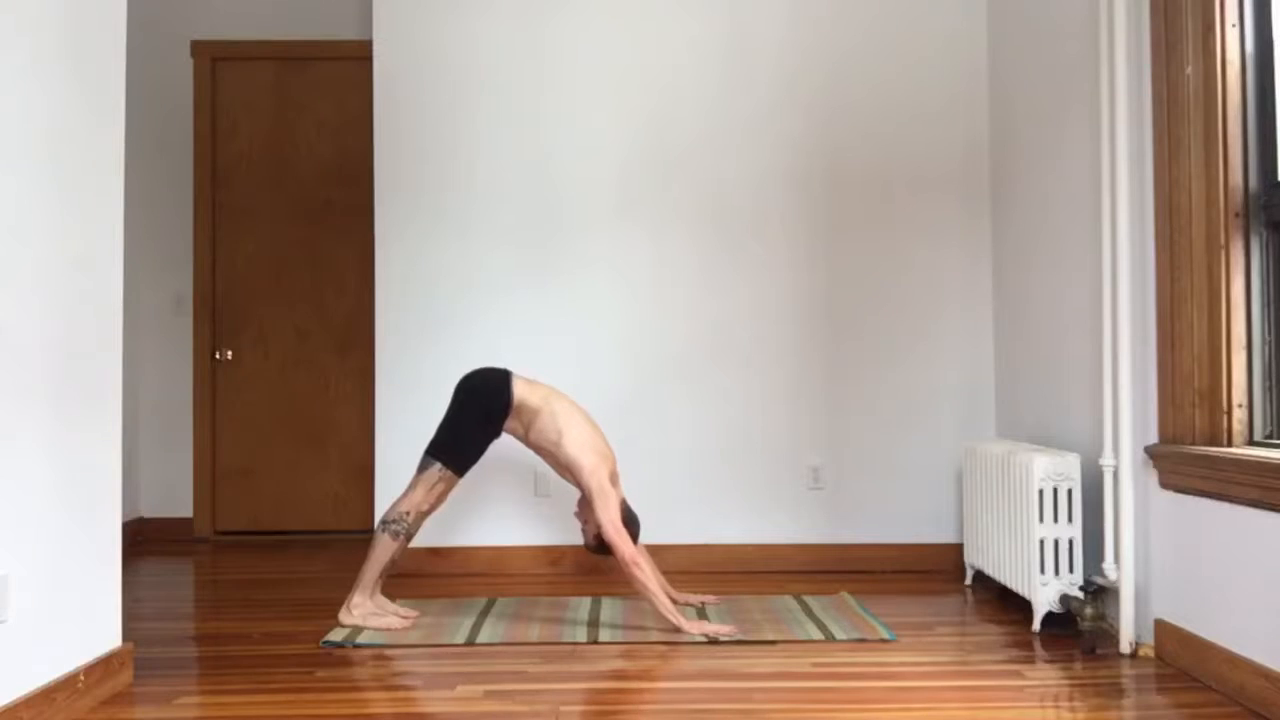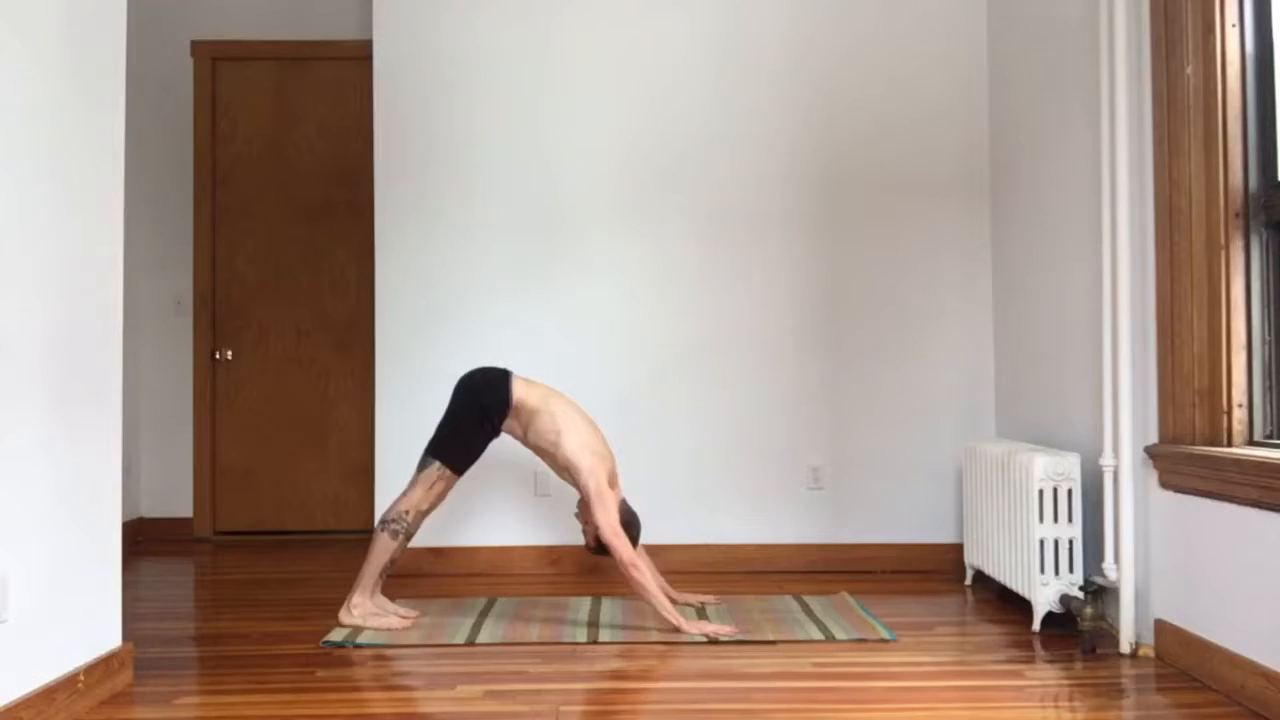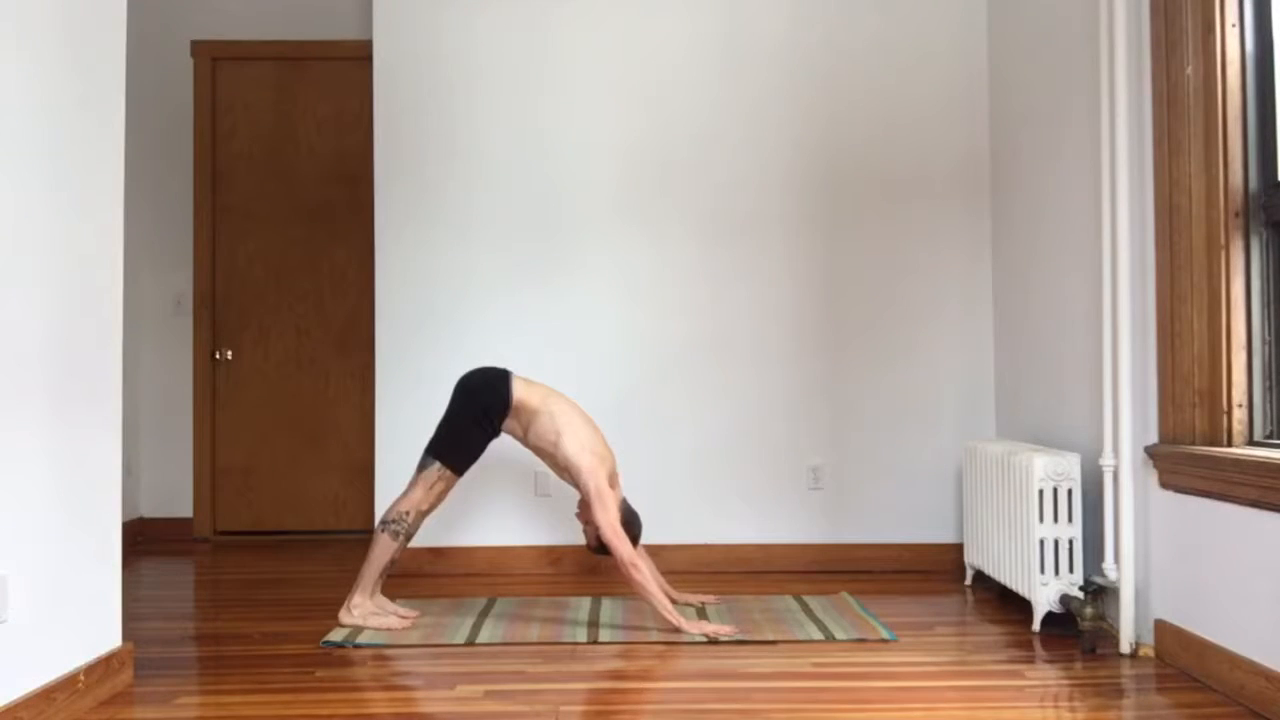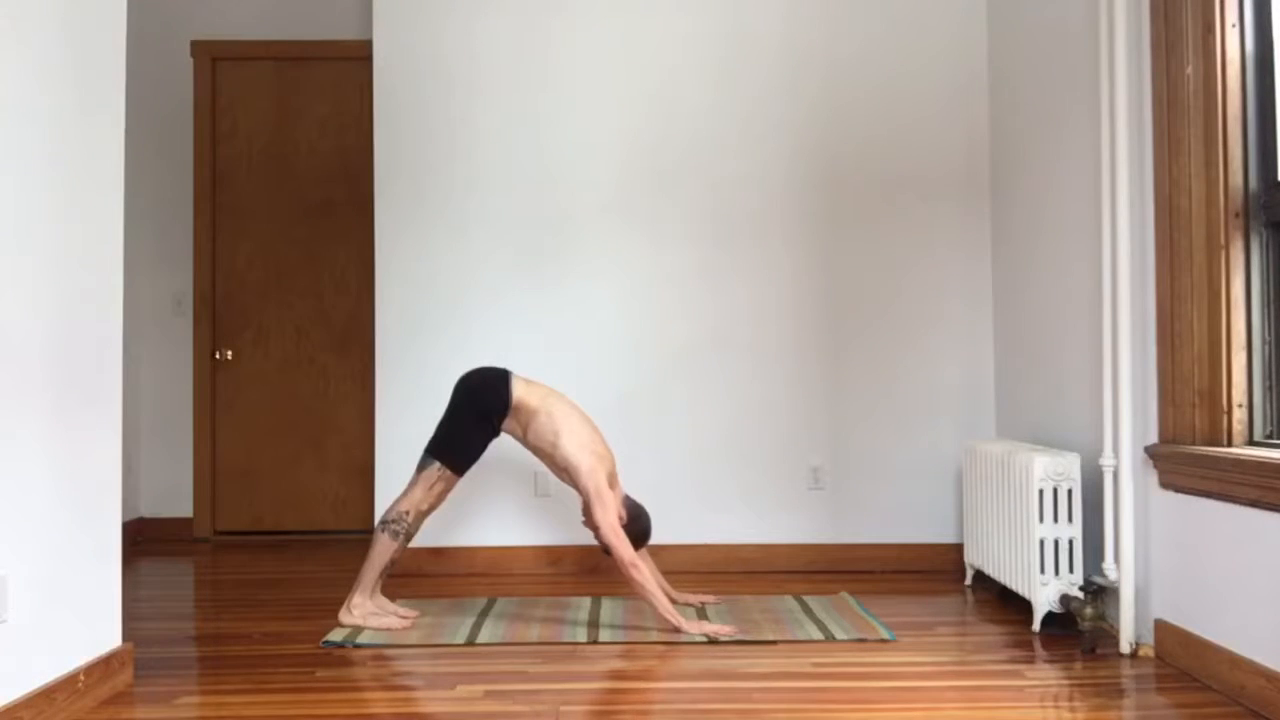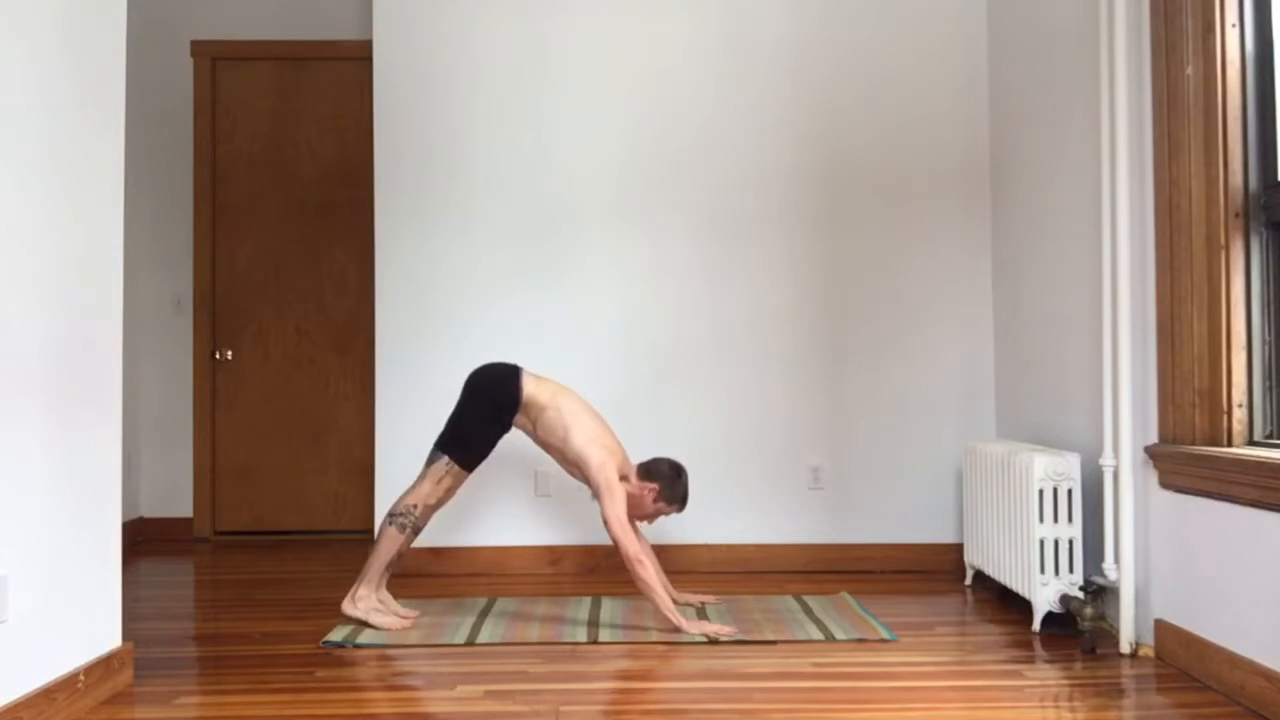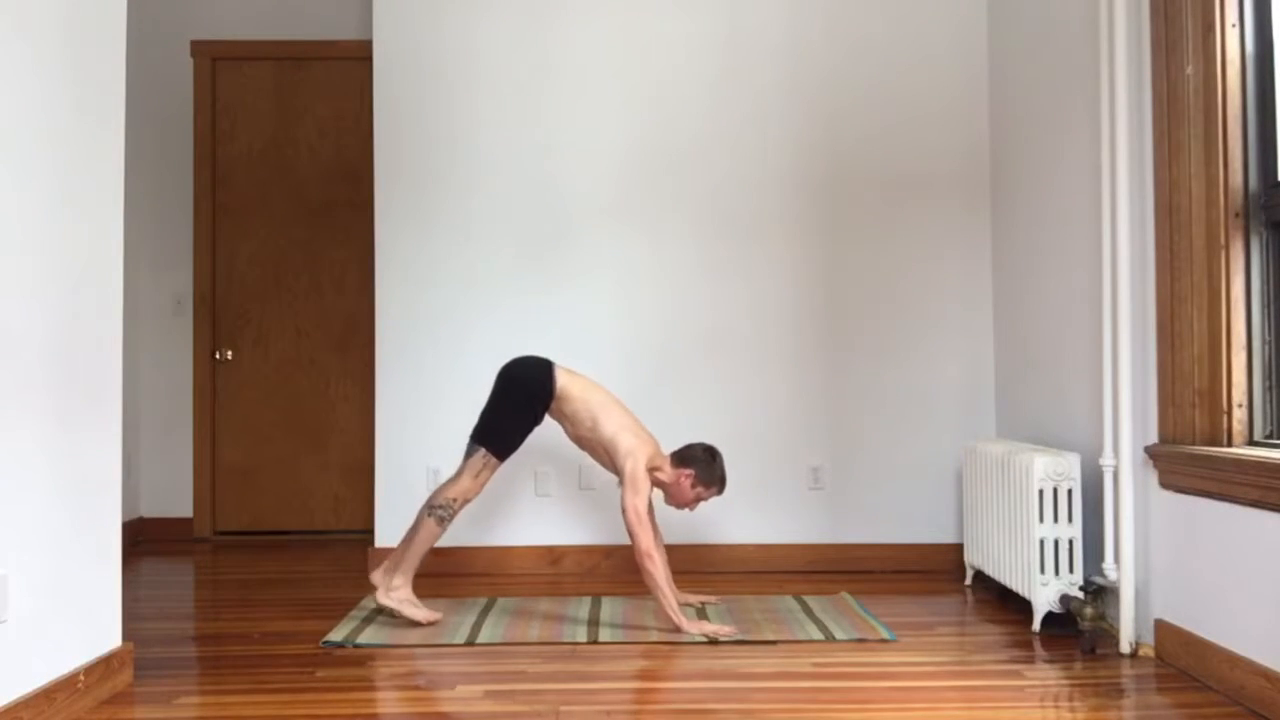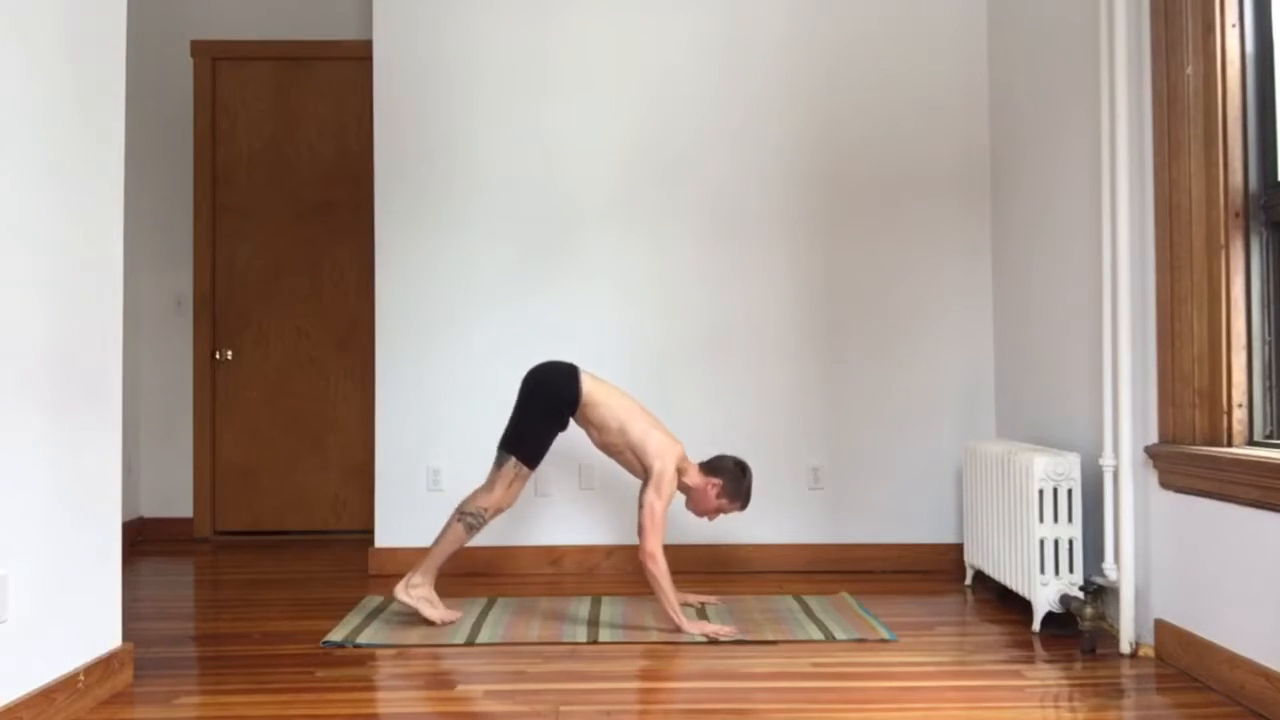
dt=0.7s
person 1, frame 1
left shoulder: (603, 476)
right shoulder: (598, 482)
left elbow: (633, 547)
right elbow: (630, 559)
left wrist: (673, 594)
right wrist: (681, 622)
left hip: (496, 401)
right hip: (489, 398)
left knee: (426, 498)
right knee: (423, 496)
left ankle: (372, 594)
right ankle: (357, 603)
person 1, frame 2
left shoulder: (602, 479)
right shoulder: (596, 484)
left elbow: (631, 549)
right elbow: (629, 560)
left wrist: (673, 594)
right wrist: (680, 621)
left hip: (496, 398)
right hip: (487, 397)
left knee: (426, 497)
right knee: (422, 495)
left ankle: (371, 594)
right ankle: (358, 602)
person 1, frame 3
left shoulder: (604, 479)
right shoulder: (597, 483)
left elbow: (632, 548)
right elbow: (629, 561)
left wrist: (673, 594)
right wrist: (680, 622)
left hip: (496, 400)
right hip: (488, 396)
left knee: (426, 496)
right knee: (423, 495)
left ankle: (372, 593)
right ankle: (357, 602)
person 1, frame 4
left shoulder: (605, 481)
right shoulder: (597, 484)
left elbow: (632, 549)
right elbow: (629, 561)
left wrist: (674, 594)
right wrist: (680, 622)
left hip: (497, 398)
right hip: (488, 396)
left knee: (425, 497)
right knee: (422, 495)
left ankle: (371, 593)
right ankle: (358, 602)
person 1, frame 5
left shoulder: (621, 471)
right shoulder: (609, 474)
left elbow: (638, 540)
right elbow: (632, 555)
left wrist: (673, 593)
right wrist: (680, 620)
left hip: (508, 395)
right hip: (498, 391)
left knee: (435, 494)
right knee: (430, 490)
left ankle: (377, 588)
right ankle: (362, 594)
person 1, frame 6
left shoulder: (649, 460)
right shoulder: (638, 463)
left elbow: (652, 535)
right elbow: (645, 551)
left wrist: (675, 593)
right wrist: (681, 621)
left hip: (539, 386)
right hip: (530, 383)
left knee: (465, 483)
right knee: (467, 484)
left ankle: (391, 570)
right ankle: (396, 583)
person 1, frame 7
left shoulder: (669, 463)
right shoulder: (667, 467)
left elbow: (648, 541)
right elbow: (650, 552)
left wrist: (672, 592)
right wrist: (682, 621)
left hip: (560, 388)
right hip: (555, 387)
left knee: (498, 490)
right knee: (499, 494)
left ankle: (422, 583)
right ankle: (416, 582)
